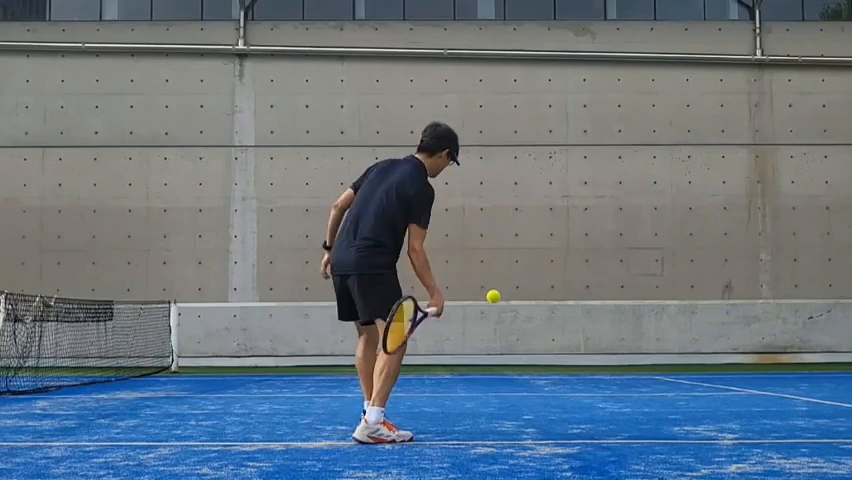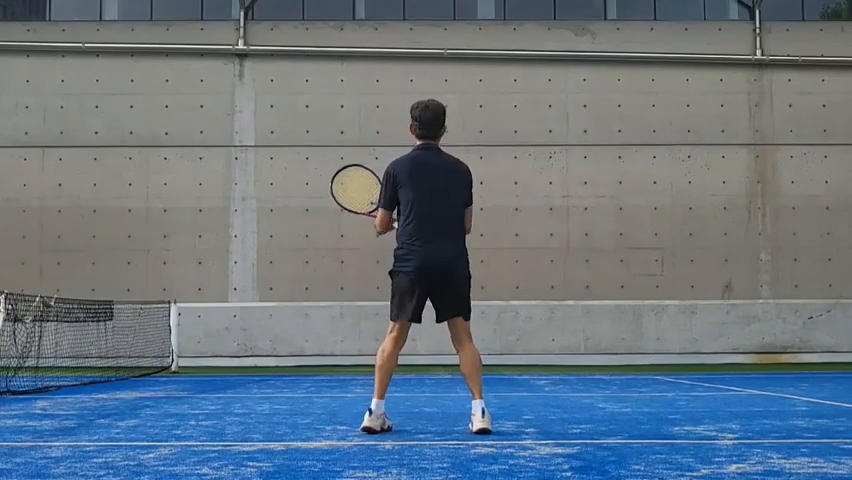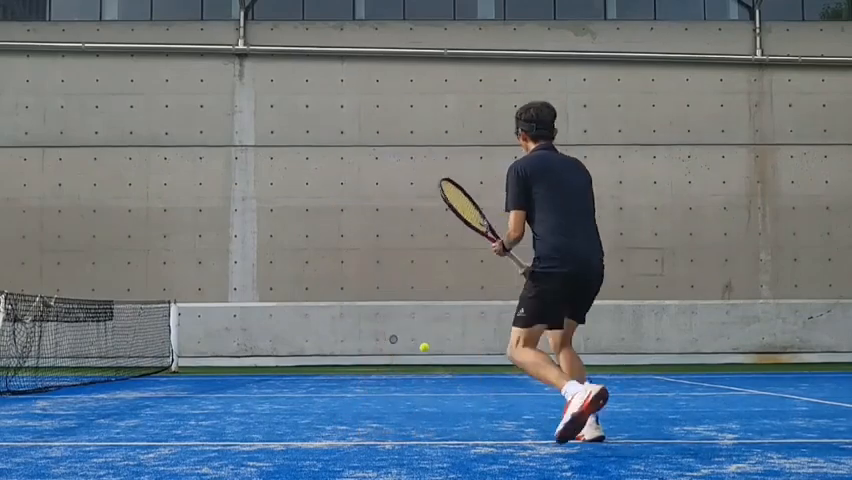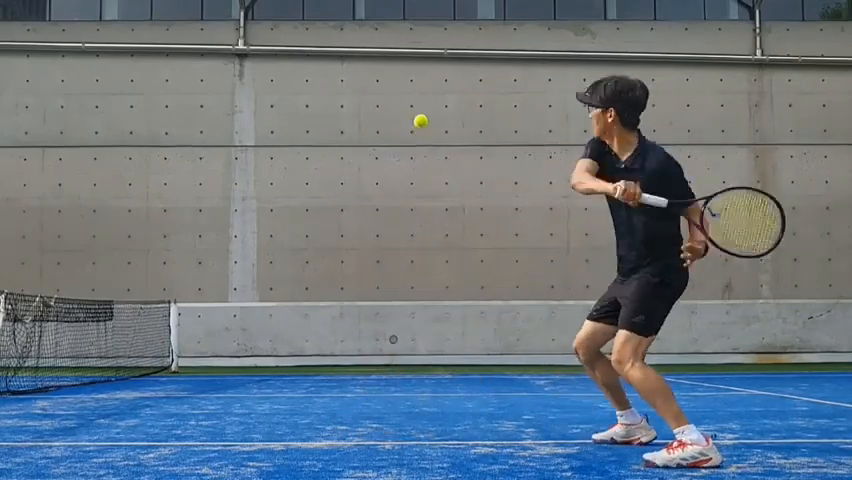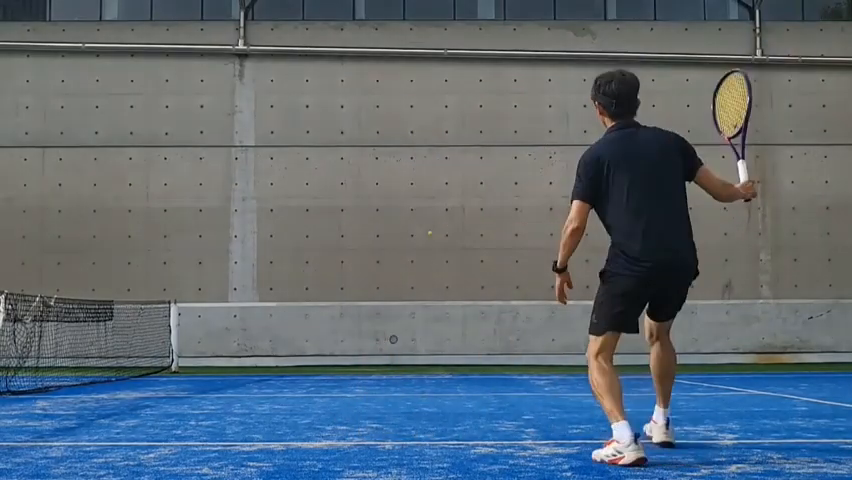
dt=0.7s
person 1, frame 1
left shoulder: (384, 167)
right shoulder: (422, 188)
left elbow: (338, 206)
right elbow: (416, 250)
left wrist: (330, 249)
right wrist: (434, 291)
left hip: (343, 263)
right hip: (371, 266)
left knee: (368, 336)
left ankle: (370, 412)
right ankle: (373, 422)
person 1, frame 2
left shoulder: (397, 168)
right shoulder: (460, 170)
left elbow: (381, 225)
left wrist: (383, 223)
left hip: (411, 264)
right hip: (453, 264)
left knee: (394, 338)
right knee: (463, 339)
left ankle: (376, 411)
right ankle: (479, 411)
person 1, frame 3
left shoulder: (521, 168)
right shoulder: (579, 168)
left elbow: (516, 230)
left wrist: (502, 246)
left hip: (554, 266)
right hip: (591, 266)
left knee: (521, 348)
right knee: (562, 343)
left ankle: (579, 393)
right ankle: (587, 420)
person 1, frame 4
left shoulder: (659, 166)
right shoulder: (601, 148)
left elbow: (696, 217)
right elbow: (580, 177)
left wrist: (699, 243)
right wrist: (612, 187)
left hip: (658, 276)
right hip: (631, 275)
left knee: (626, 360)
right knee: (584, 347)
left ankle: (697, 444)
right ankle: (631, 423)
person 1, frame 5
left shoulder: (596, 156)
right shoulder: (670, 142)
left elbow: (575, 225)
right elbow: (717, 190)
left wrist: (560, 269)
right wrist: (742, 192)
left hip: (629, 265)
right hip: (679, 261)
left knee: (598, 357)
right knee: (659, 335)
left ankle: (623, 441)
right ankle: (661, 422)
